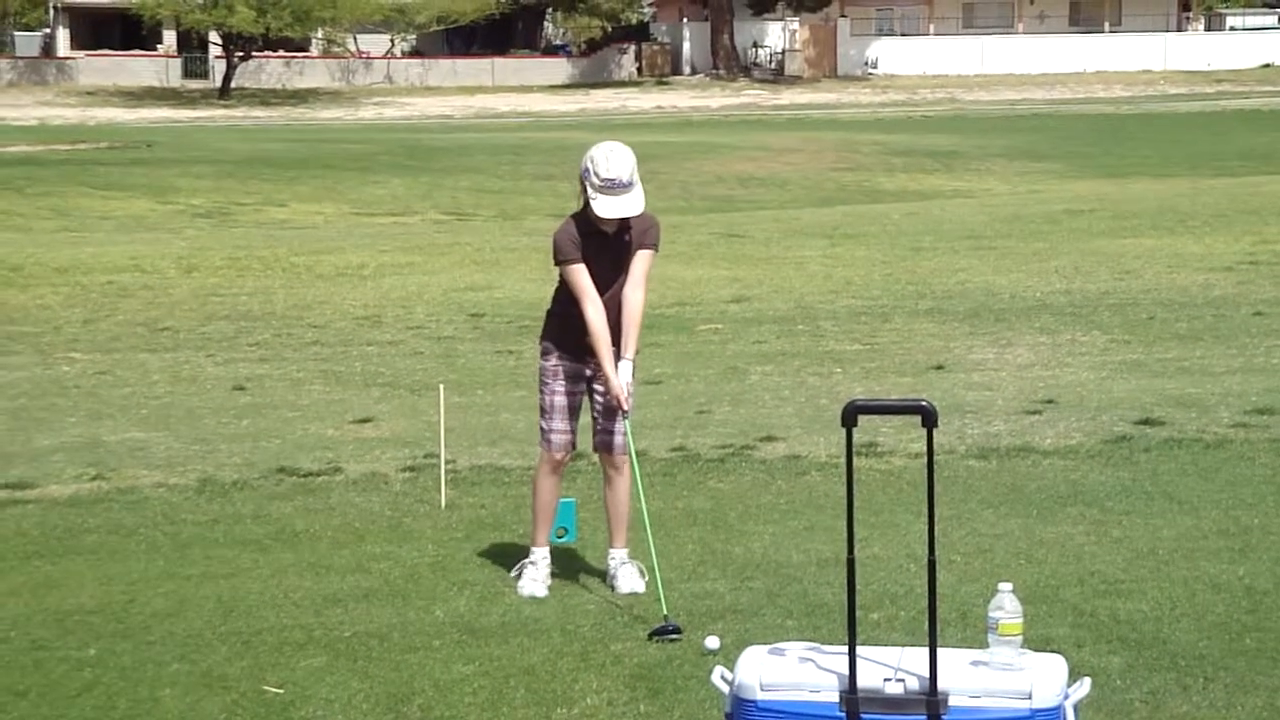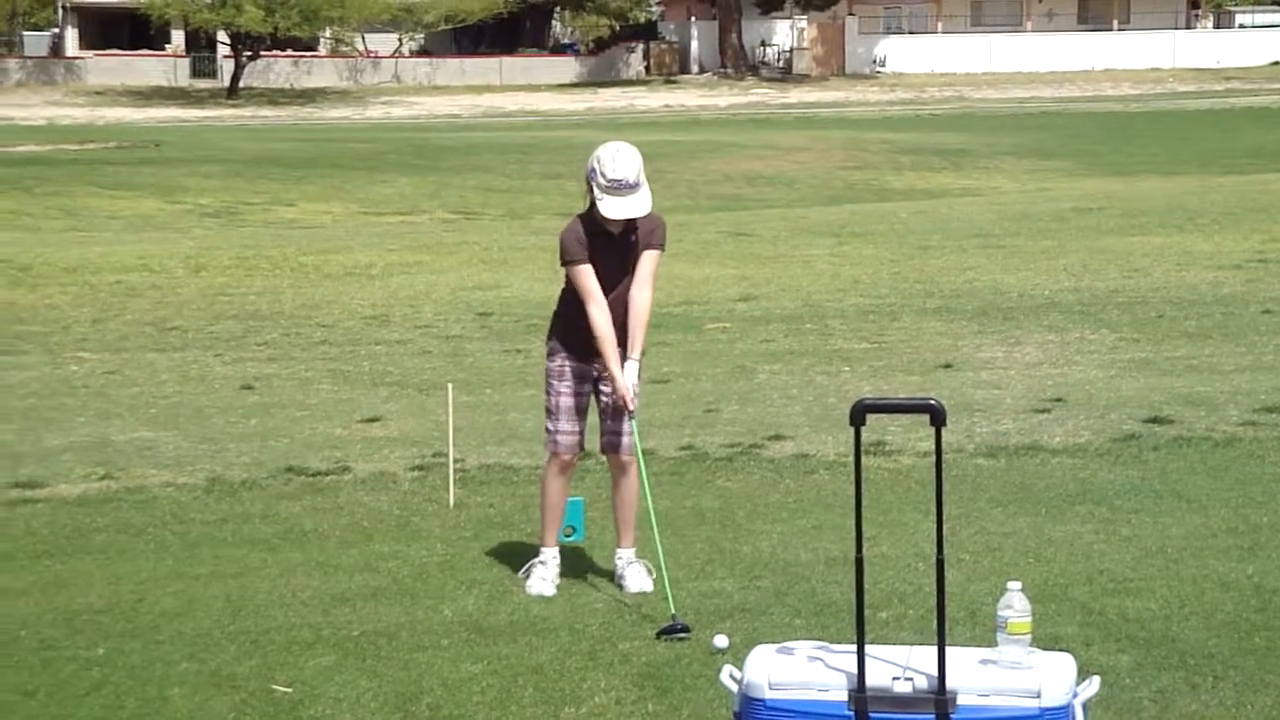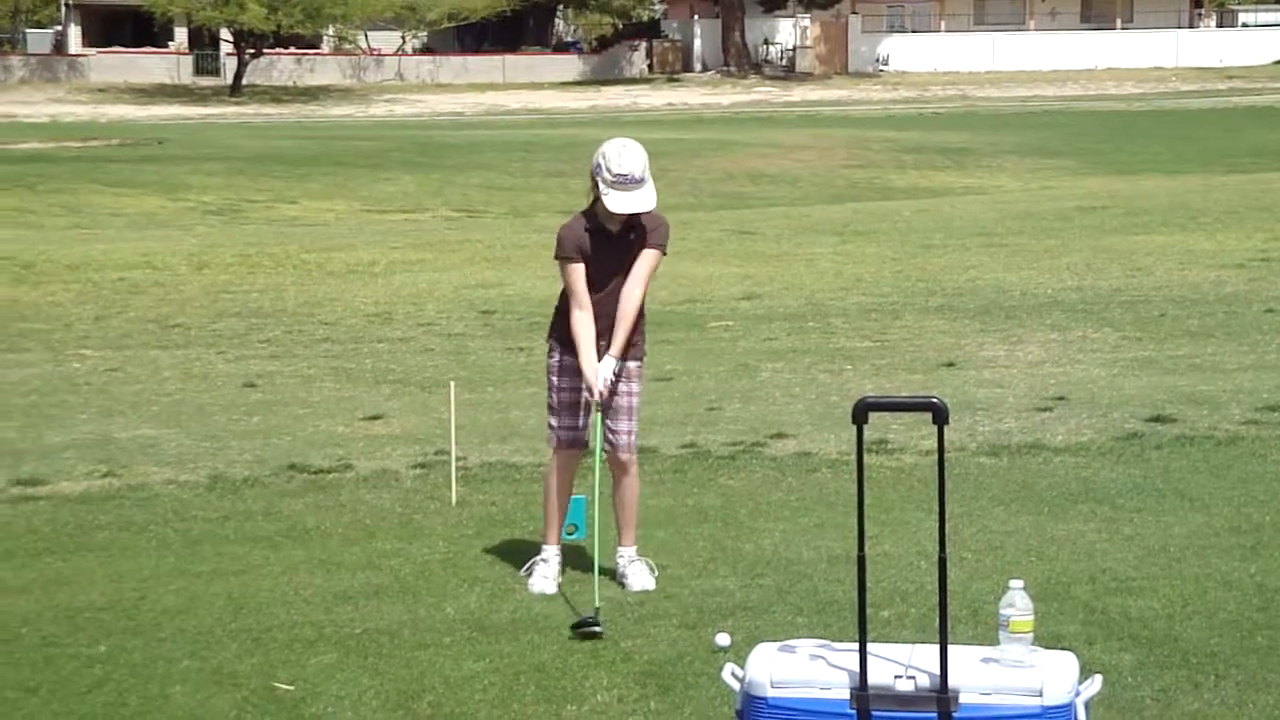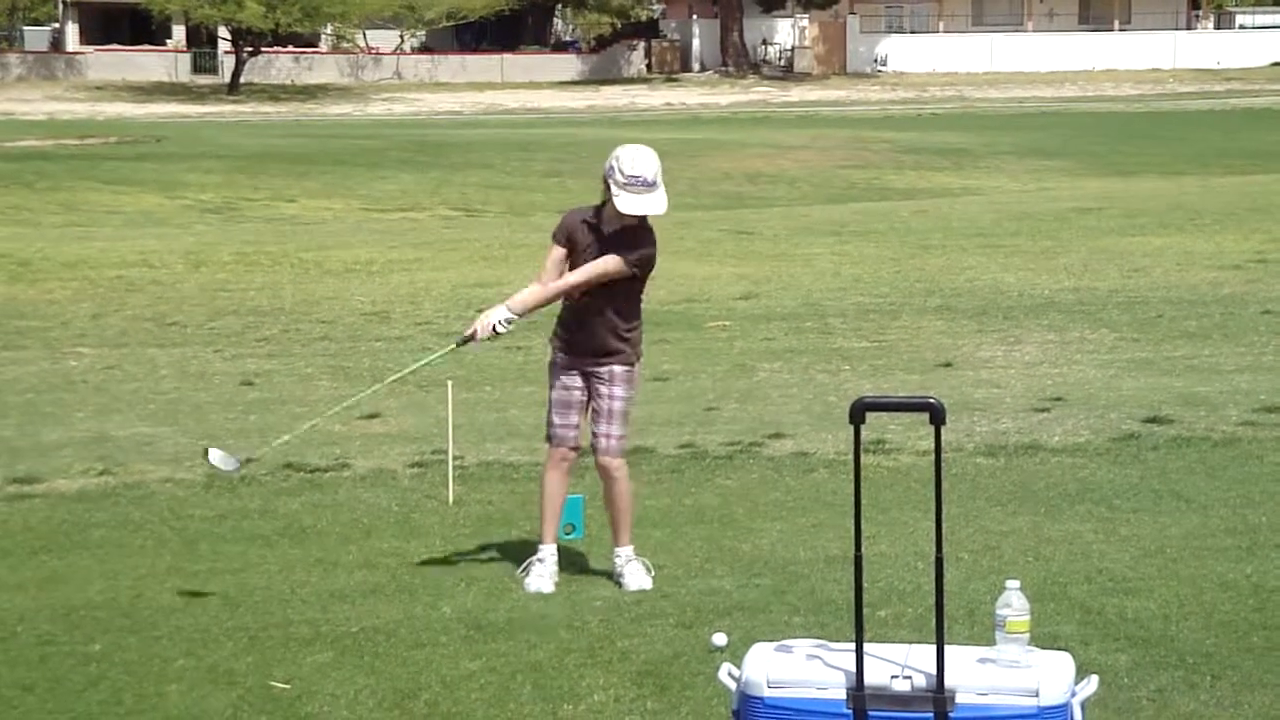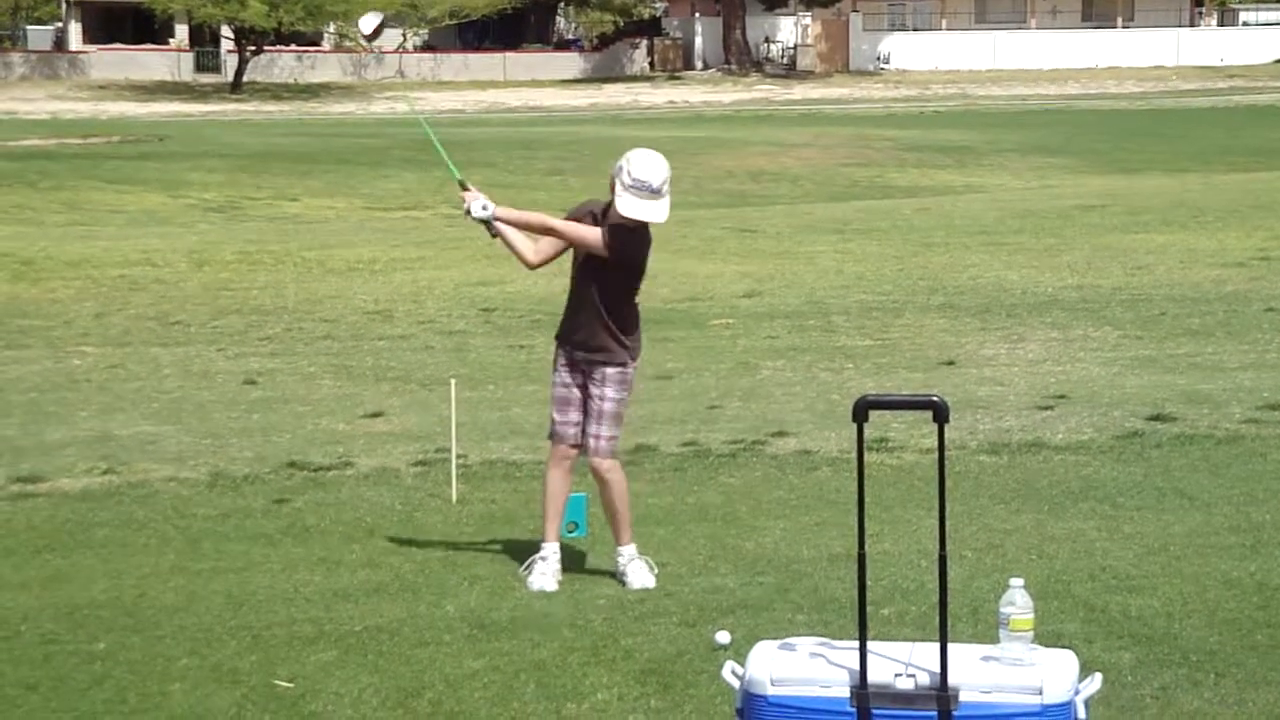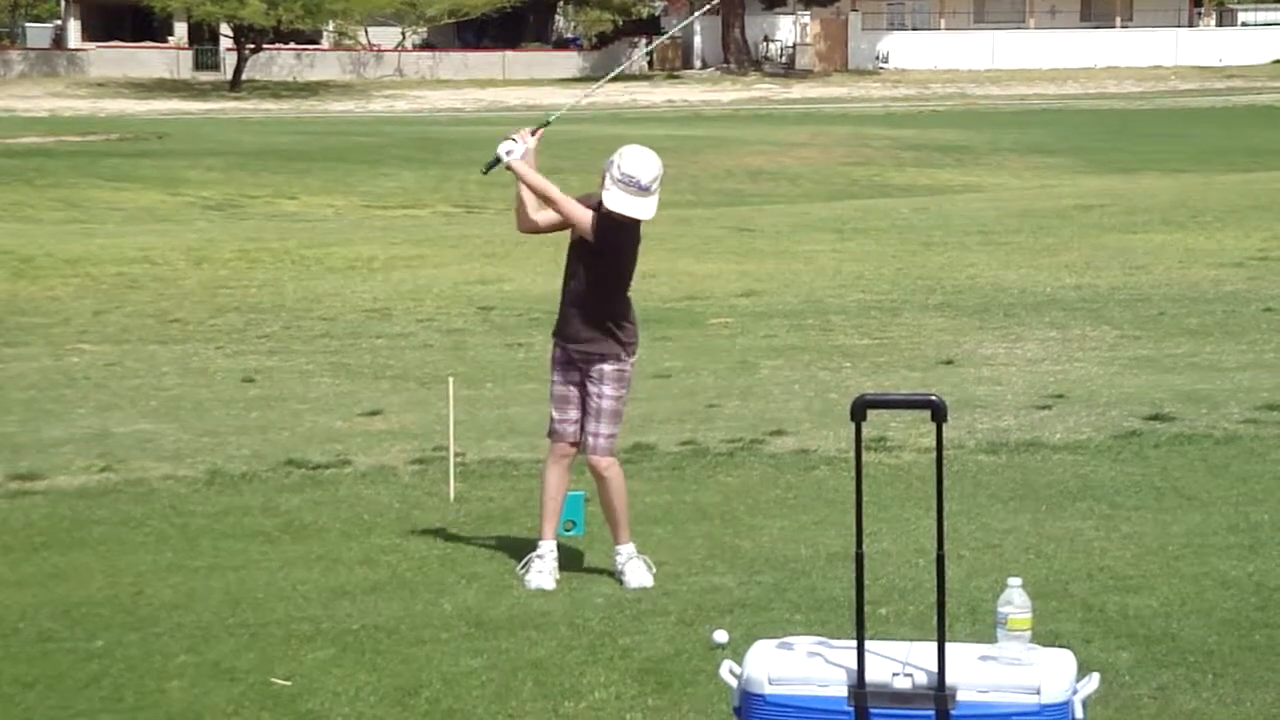
dt=0.2s
person 1, frame 1
left shoulder: (645, 227)
right shoulder: (569, 236)
left elbow: (633, 294)
right elbow: (590, 306)
left wrist: (626, 362)
right wrist: (609, 374)
left hip: (615, 353)
right hip: (565, 352)
left knee: (616, 456)
right knee: (555, 453)
left ankle: (619, 557)
right ankle: (538, 556)
person 1, frame 2
left shoulder: (651, 228)
right shoulder: (575, 236)
left elbow: (640, 294)
right elbow: (596, 308)
left wrist: (632, 363)
right wrist: (613, 374)
left hip: (622, 355)
right hip: (571, 353)
left knee: (623, 456)
right knee: (562, 455)
left ankle: (627, 557)
right ankle: (547, 556)
person 1, frame 3
left shoulder: (653, 229)
right shoulder: (573, 233)
left elbow: (631, 296)
right elbow: (579, 305)
left wrist: (613, 358)
right wrist: (588, 367)
left hip: (624, 354)
right hip: (575, 352)
left knee: (624, 455)
right knee: (565, 451)
left ankle: (628, 555)
right ankle: (549, 555)
person 1, frame 4
left shoulder: (641, 244)
right shoulder: (576, 222)
left elbow: (576, 281)
right elbow: (547, 284)
left wrist: (509, 314)
right wrist: (500, 310)
left hip: (616, 358)
right hip: (569, 351)
left knee: (610, 458)
right knee: (561, 451)
left ankle: (625, 554)
right ankle: (546, 554)
person 1, frame 5
left shoulder: (632, 240)
right shoulder: (589, 214)
left elbow: (554, 230)
right elbow: (533, 256)
left wrist: (491, 209)
right wrist: (494, 216)
left hip: (611, 358)
right hip: (570, 349)
left knee: (601, 458)
right knee: (561, 450)
left ankle: (627, 553)
right ankle: (548, 553)
person 1, frame 6
left shoulder: (619, 230)
right shoulder: (593, 207)
left elbow: (553, 197)
right elbow: (528, 222)
left wrist: (516, 162)
right wrist: (524, 160)
left hip: (608, 354)
right hip: (569, 346)
left knee: (599, 457)
right knee: (561, 447)
left ankle: (625, 552)
right ankle: (545, 550)
